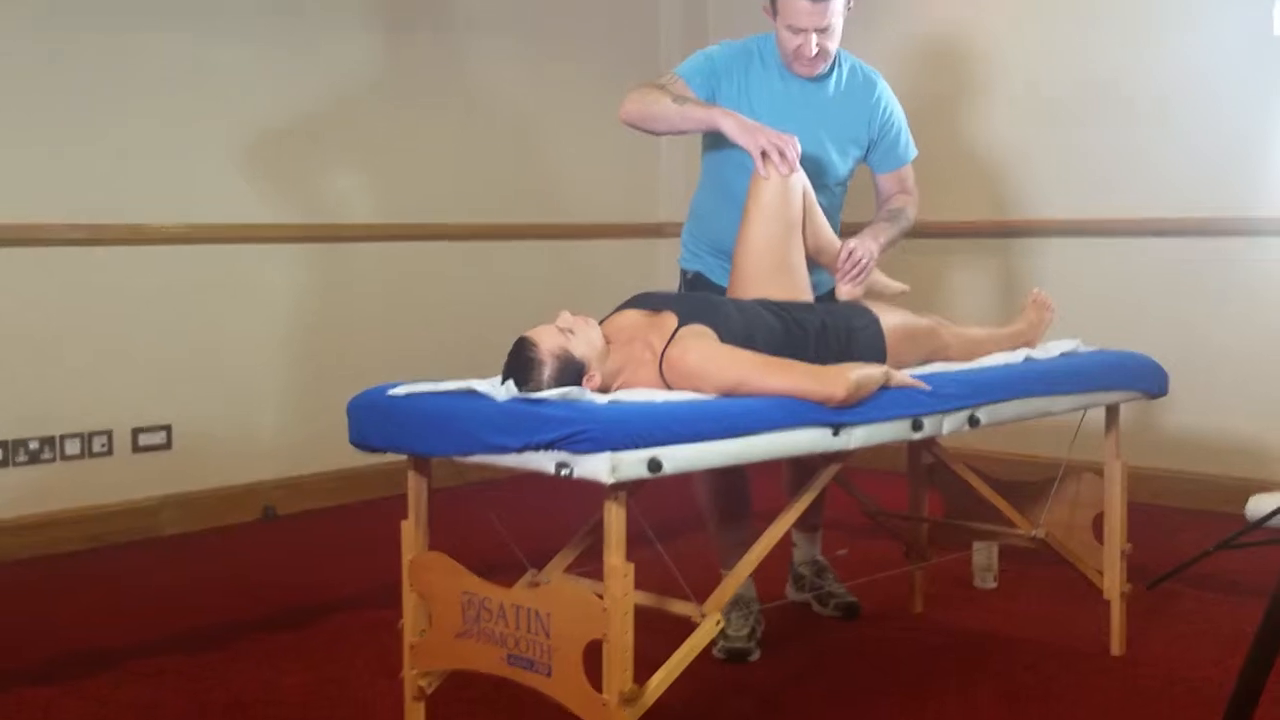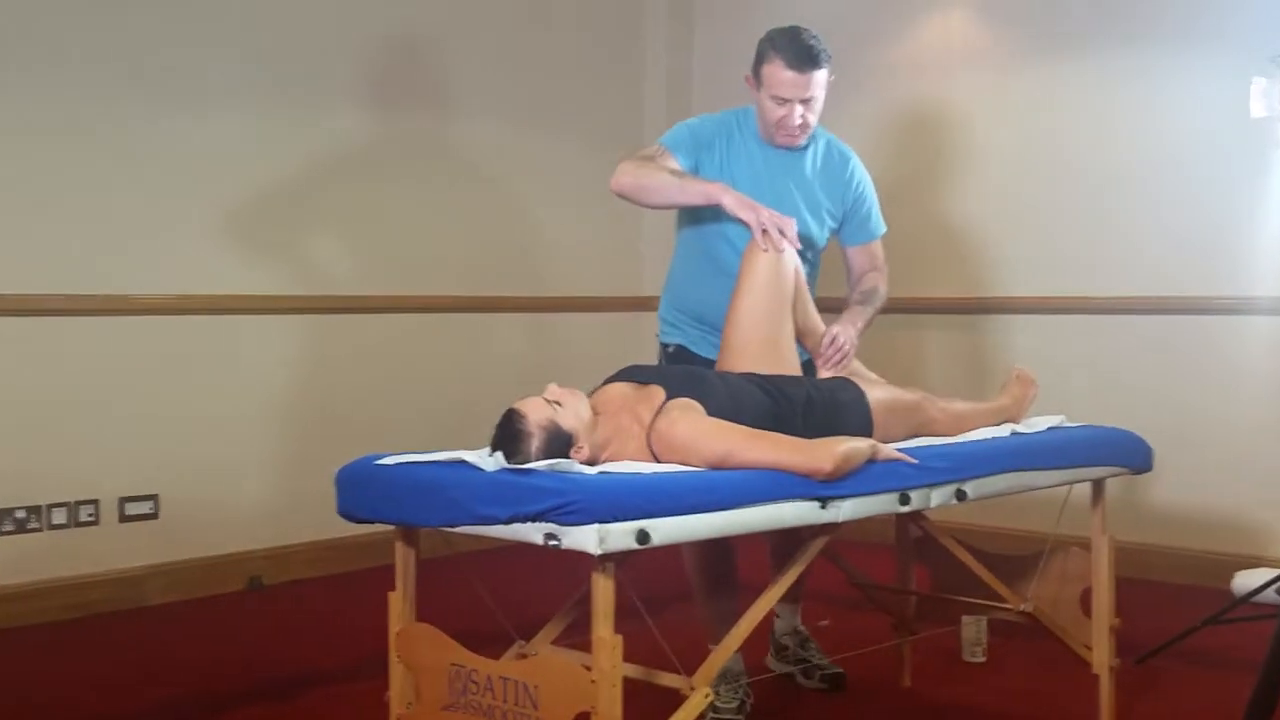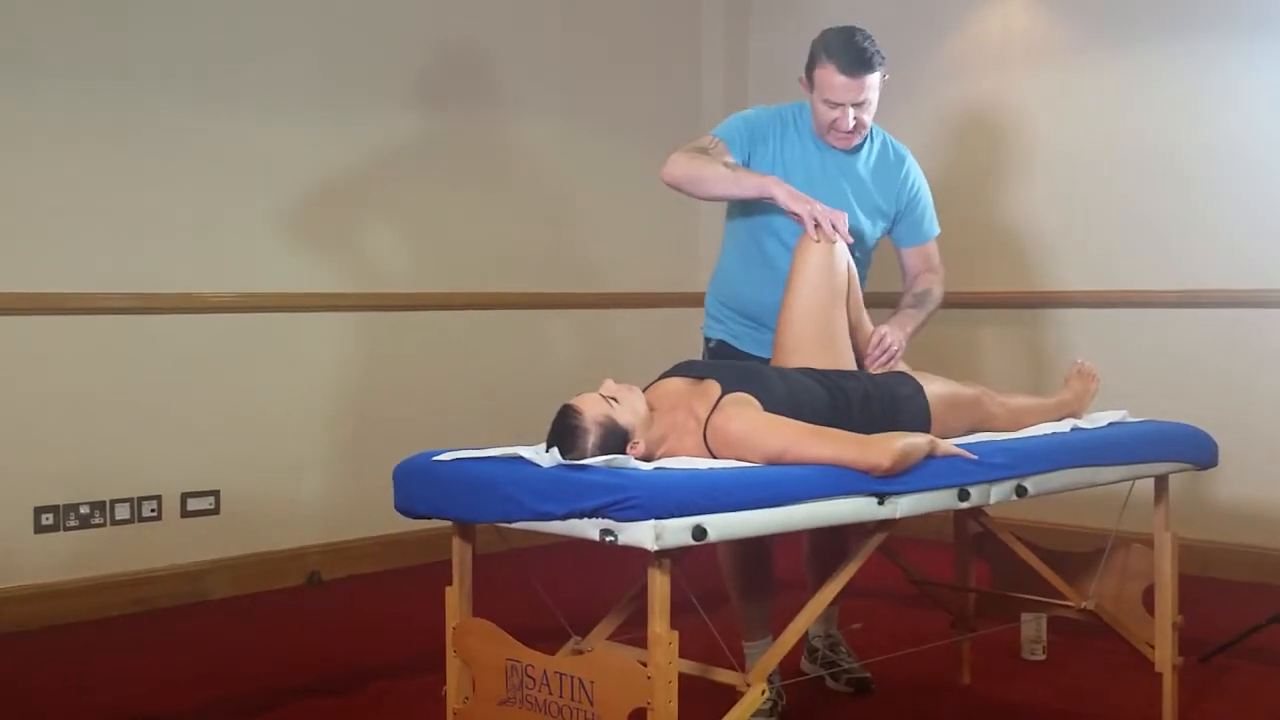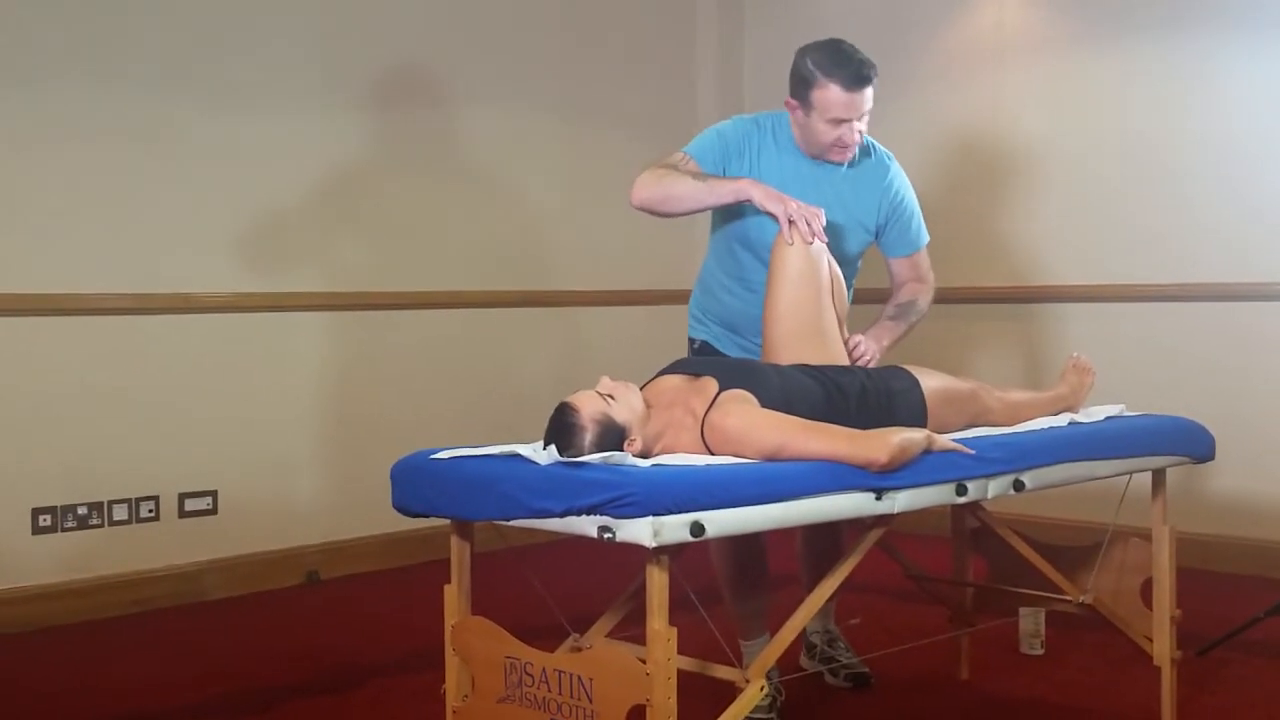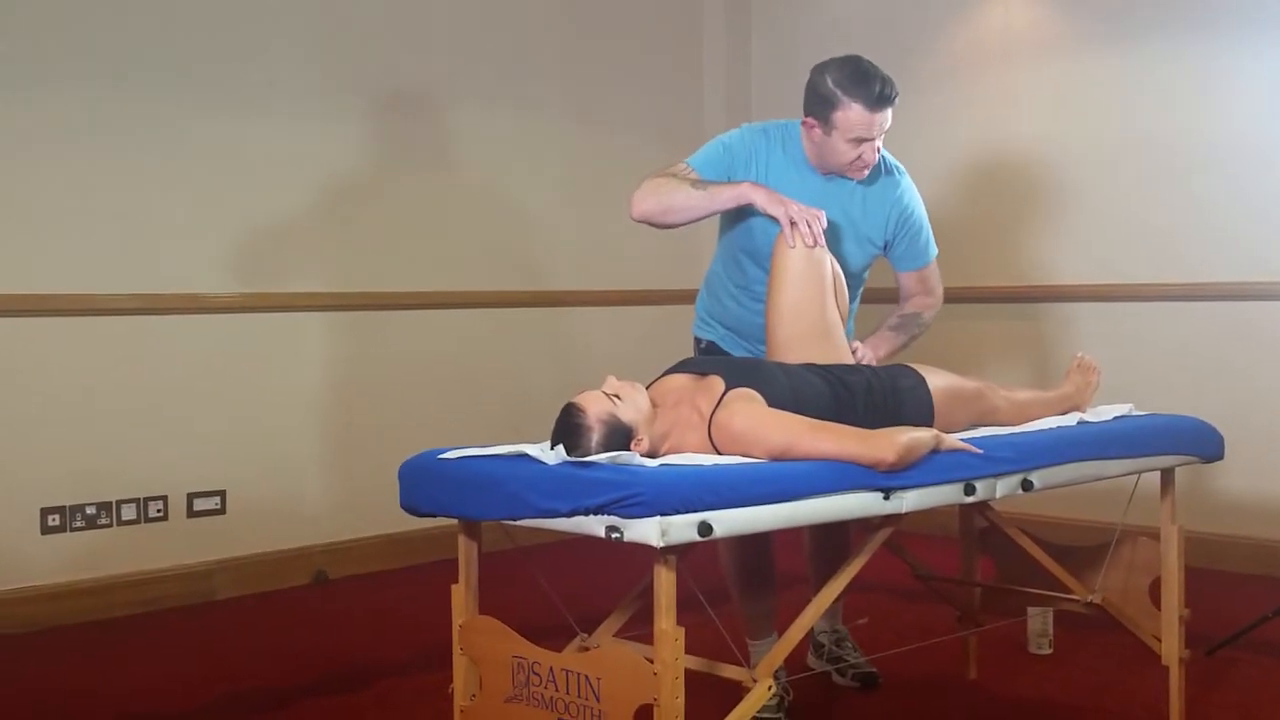
dt=1s
person 1, frame 1
left shoulder: (870, 94)
right shoulder: (729, 64)
left elbow: (901, 195)
right elbow: (636, 107)
left wrist: (872, 239)
right wrist: (727, 118)
left hip: (811, 289)
right hip: (717, 282)
left ankle: (808, 562)
right ankle: (737, 587)
person 1, frame 2
left shoulder: (843, 169)
right shoulder: (707, 136)
left elbow: (871, 272)
right elbow: (627, 178)
left wrist: (850, 323)
right wrist: (728, 196)
left hip: (789, 358)
right hip: (697, 352)
left ankle: (791, 629)
person 1, frame 3
left shoulder: (897, 168)
right shoulder: (761, 129)
left elbow: (928, 274)
right elbow: (678, 169)
left wrist: (901, 325)
right wrist: (778, 189)
right hip: (741, 349)
left ankle: (823, 635)
person 1, frame 4
left shoulder: (883, 174)
right shoulder: (741, 139)
left elbow: (917, 282)
right elbow: (646, 190)
left wrist: (878, 337)
right wrist: (753, 189)
right hip: (726, 352)
left ankle: (821, 630)
right ankle: (755, 649)
person 1, frame 5
left shoulder: (894, 188)
right shoulder: (751, 147)
left elbow: (925, 295)
right elbow: (646, 203)
left wrist: (874, 349)
right wrist: (753, 192)
right hip: (732, 353)
left ankle: (830, 630)
right ankle: (762, 650)
person 2, frame 1
left shoulder: (612, 336)
right shoulder: (685, 361)
right elbow: (836, 385)
right wrist: (885, 373)
left hip: (765, 312)
right hip: (839, 336)
left knee: (781, 169)
right knee: (939, 332)
left ankle: (840, 262)
right ankle: (1018, 333)
person 2, frame 2
left shoulder: (596, 410)
right shoulder: (673, 434)
right elbow: (822, 460)
right wrist: (871, 448)
left hip: (747, 387)
right hip: (822, 411)
left knee: (772, 244)
right knee: (924, 407)
left ankle: (824, 349)
right ankle: (1002, 409)
person 2, frame 3
left shoulder: (652, 406)
right shoulder: (730, 429)
right elbow: (880, 455)
right wrist: (930, 444)
left hip: (803, 381)
right hip: (881, 406)
left knee: (824, 238)
right knee: (984, 402)
left ankle: (871, 348)
right ankle: (1063, 404)
person 2, frame 4
left shoulder: (648, 406)
right shoulder: (727, 424)
right elbow: (879, 450)
right wrist: (927, 438)
left hip: (801, 377)
right hip: (876, 400)
left knee: (800, 236)
right knee: (983, 397)
right ankle: (1062, 397)
person 2, frame 5
left shoulder: (655, 403)
right shoulder: (734, 423)
right elbow: (886, 449)
right wrist: (934, 437)
left hip: (806, 377)
right hip: (887, 400)
right knee: (988, 397)
right ankle: (1067, 396)
